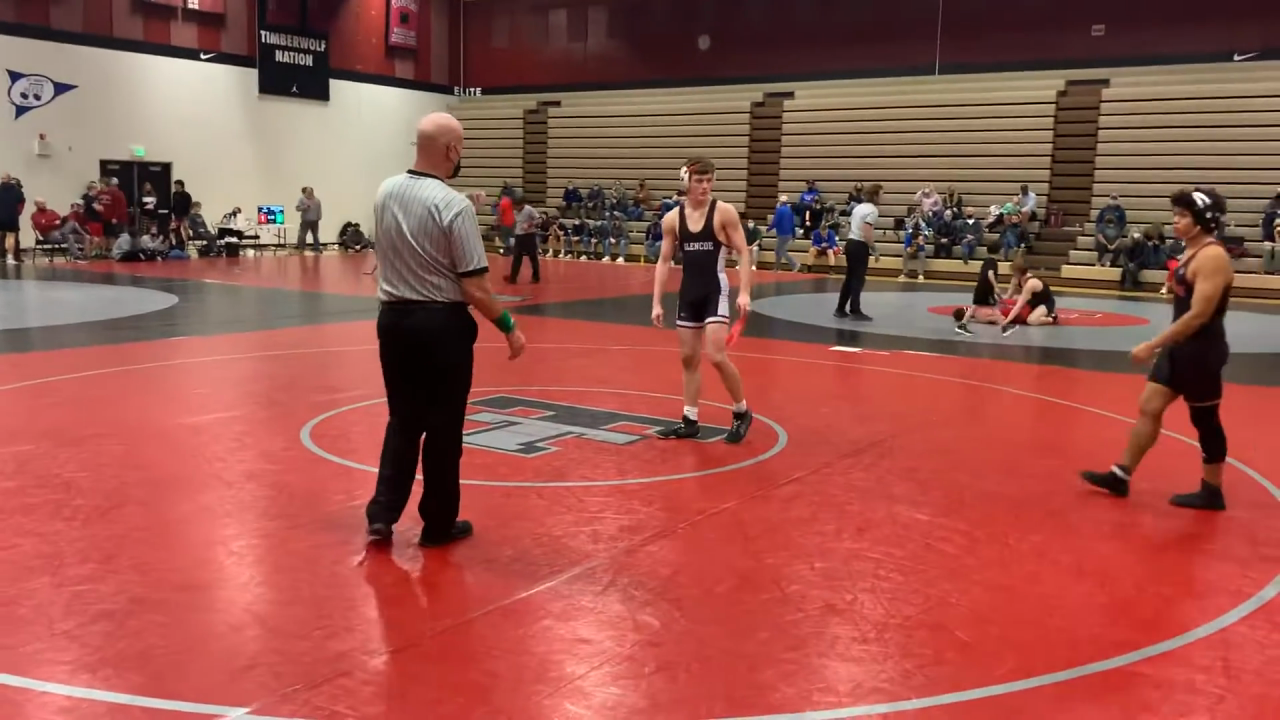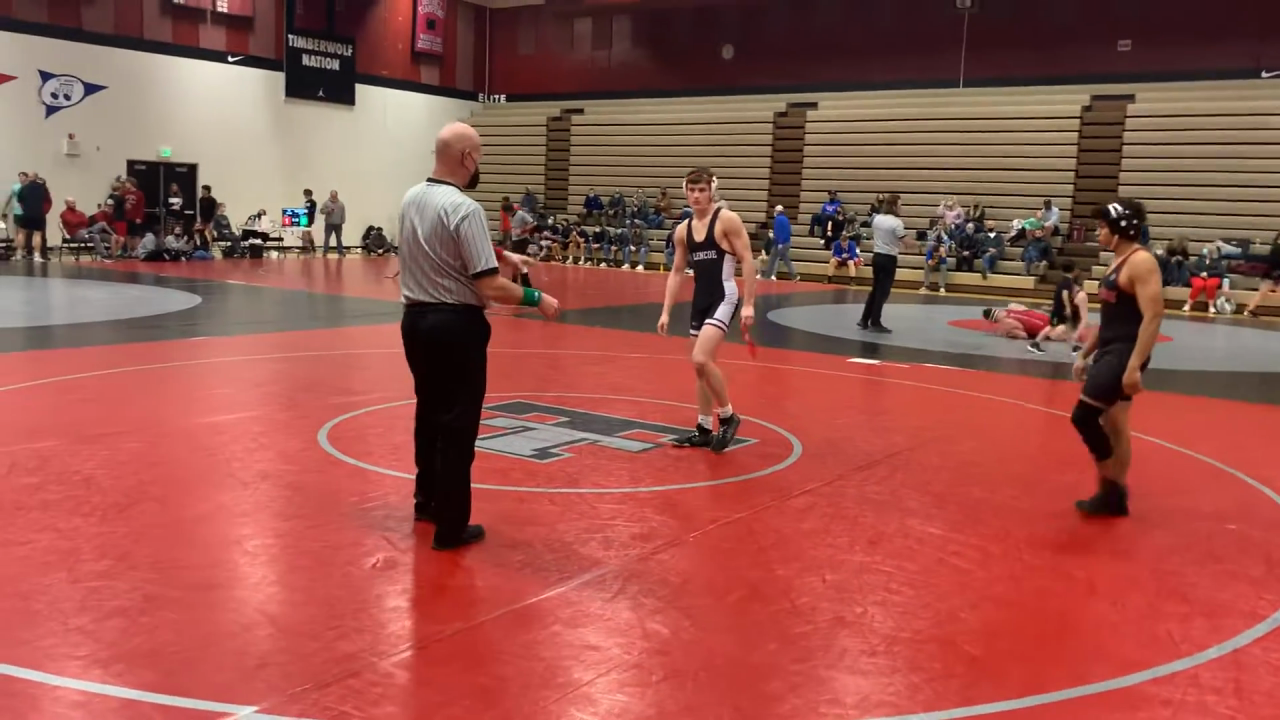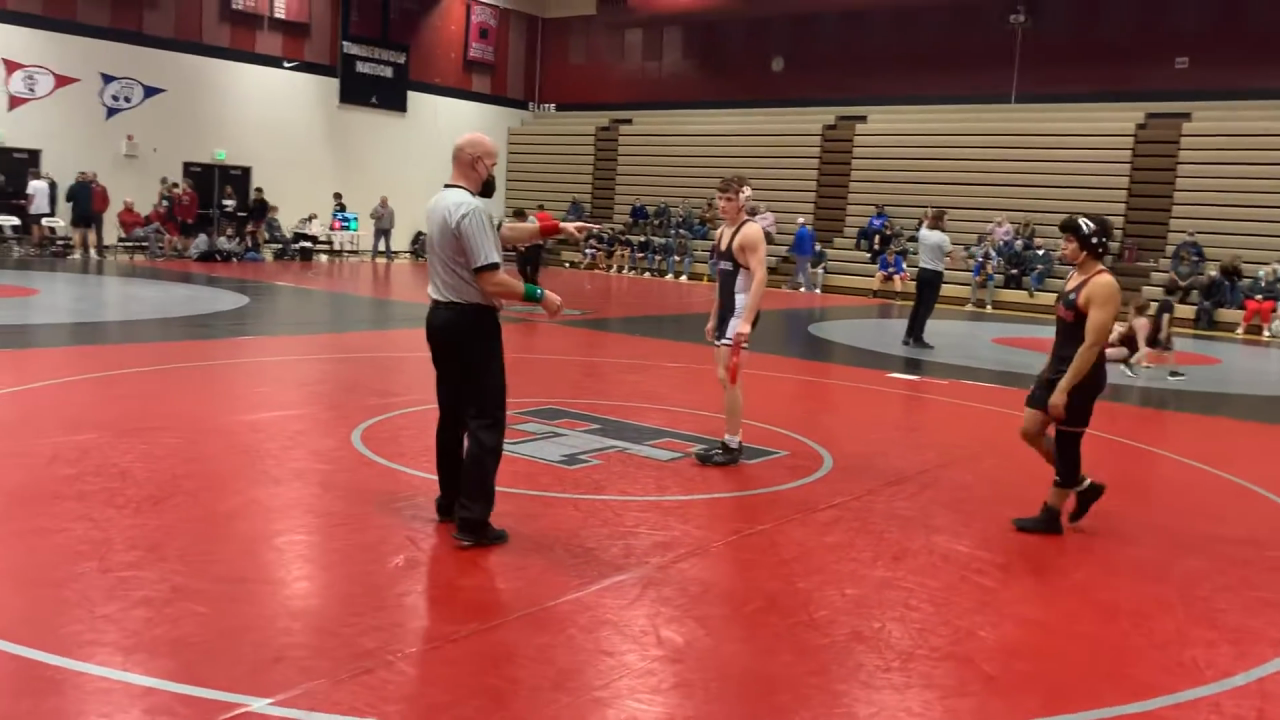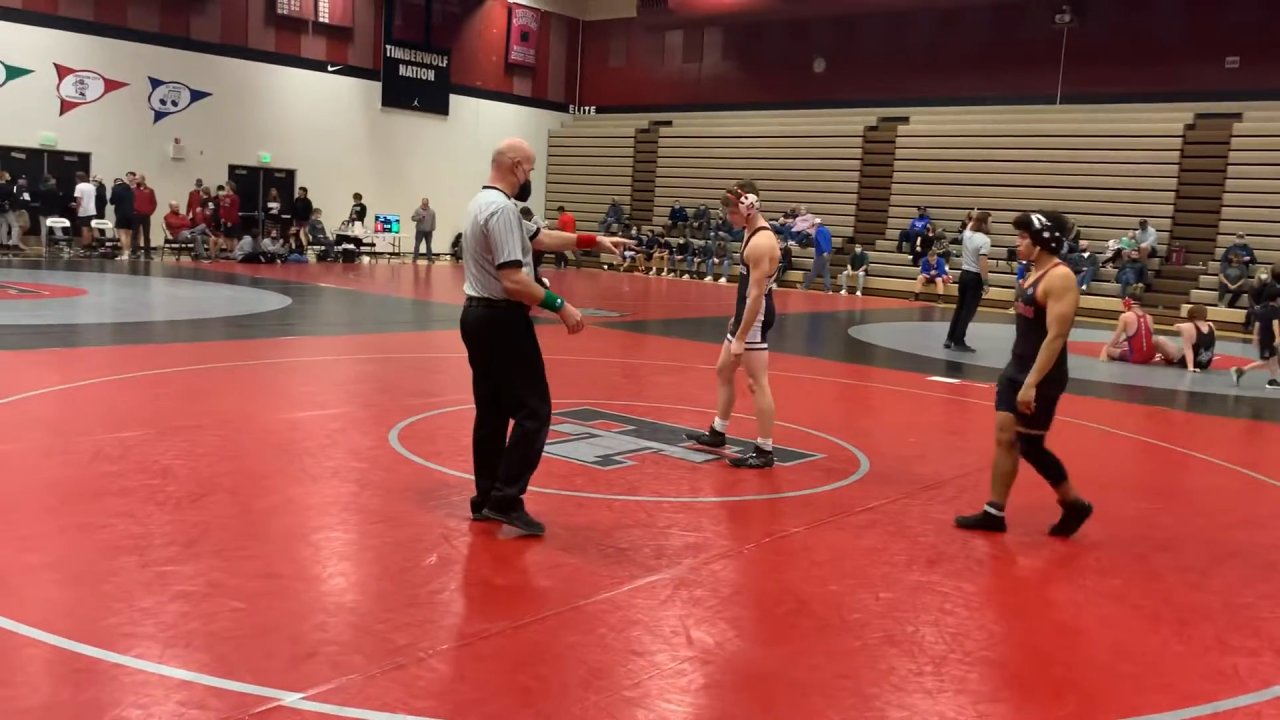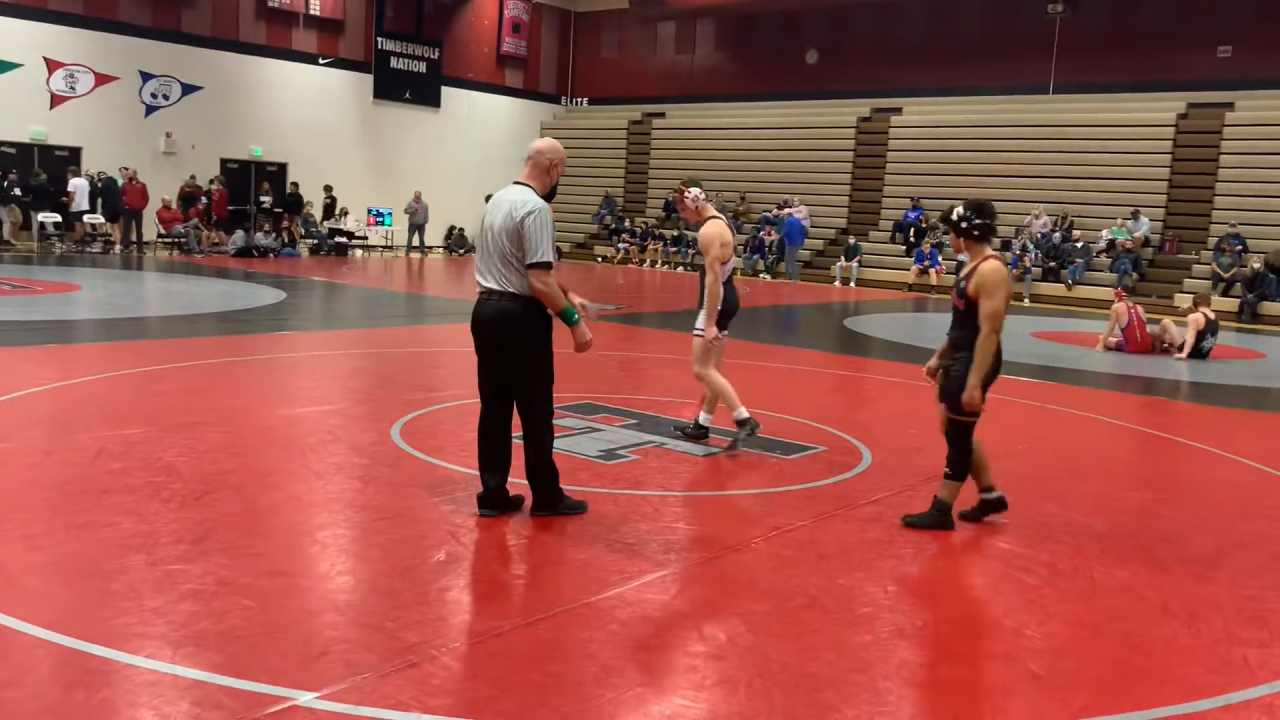
dt=0.5s
person 1, frame 1
left shoulder: (386, 191)
right shoulder: (455, 206)
right elbow: (474, 287)
right wrist: (509, 327)
left hip: (394, 319)
right hip: (442, 325)
left knee: (403, 421)
right knee: (443, 428)
left ankle: (382, 512)
right ankle: (438, 524)
person 1, frame 2
left shoulder: (411, 199)
right shoulder: (464, 209)
right elbow: (490, 288)
left wrist: (501, 256)
right wrist: (537, 299)
left hip: (416, 320)
right hip: (456, 325)
left knee: (429, 416)
right knee: (457, 426)
left ankle: (427, 500)
right ankle: (450, 526)
person 1, frame 3
left shoulder: (440, 202)
right shoulder: (470, 208)
left elbow: (502, 233)
right elbow: (492, 282)
left wrist: (555, 228)
right wrist: (540, 295)
left hip: (441, 318)
right hip: (471, 323)
left knee: (452, 416)
right knee: (485, 422)
left ankle: (450, 501)
right ankle: (473, 521)
person 1, frame 4
left shoulder: (484, 202)
right shoulder: (502, 208)
left elbow: (539, 238)
right elbow: (513, 280)
left wrist: (595, 242)
right wrist: (560, 306)
left hip: (478, 315)
right hip: (502, 320)
left knee: (490, 413)
right knee: (532, 412)
left ankle: (487, 498)
right ankle: (505, 499)
person 1, frame 5
left shoulder: (499, 199)
right shoulder: (536, 208)
right elbow: (540, 280)
left wrist: (566, 293)
right wrist: (573, 320)
left hip: (487, 309)
right hip: (520, 315)
left knee: (494, 408)
right knee: (536, 411)
left ankle: (493, 494)
right ankle: (546, 495)
person 2, frame 1
left shoulder: (1213, 257)
right shoulder: (1193, 251)
left elbow: (1198, 315)
left wrist: (1152, 345)
left hip: (1201, 353)
right hip: (1179, 347)
left knee: (1205, 420)
right knee: (1149, 409)
left ankle: (1212, 491)
right ankle: (1120, 476)
person 2, frame 2
left shoulder: (1141, 263)
right shoulder: (1119, 261)
left elbow: (1152, 319)
left wrist: (1134, 366)
right wrist: (1085, 354)
left hip: (1126, 356)
right hip: (1110, 352)
left knee: (1084, 417)
right knee: (1112, 425)
left ankle: (1113, 486)
right ankle: (1112, 492)
person 2, frame 3
left shoulder: (1103, 286)
right shoulder: (1075, 276)
left elbow: (1092, 344)
left wrist: (1064, 389)
right wrist: (1049, 371)
left hip: (1080, 376)
right hip: (1058, 369)
left knee: (1066, 444)
right knee: (1031, 431)
left ankle: (1051, 515)
right ankle: (1084, 487)
person 2, frame 4
left shoulder: (1060, 278)
right shoulder: (1034, 274)
left elbow: (1055, 338)
left wrist: (1031, 384)
right wrist: (1012, 373)
left hip: (1040, 376)
right hip: (1018, 370)
left knee: (1030, 447)
right knee: (1005, 441)
left ankle: (1074, 505)
right ankle: (994, 512)
person 2, frame 5
left shoulder: (991, 271)
right shoulder: (975, 264)
left elbow: (990, 332)
left wrist: (975, 383)
right wrist: (939, 356)
left hip: (973, 363)
right hip: (958, 359)
left knee: (958, 435)
right knee: (960, 432)
left ankle: (941, 511)
right ankle: (990, 496)
person 3, frame 1
left shoulder: (724, 212)
right shoulder: (672, 219)
left elbow: (743, 253)
right elbow: (664, 261)
left wrist: (744, 292)
right wrist: (657, 302)
left hip: (715, 291)
right hip: (688, 293)
left knee: (717, 357)
right knee: (688, 358)
left ankle: (741, 413)
right ankle: (690, 421)
person 3, frame 2
left shoulder: (727, 220)
right shoulder: (682, 230)
left elbow: (747, 260)
right elbow: (676, 272)
left wrist: (748, 303)
right wrist: (666, 312)
left hip: (724, 298)
right hip: (700, 299)
left knee: (701, 360)
right knee: (701, 365)
left ankle: (728, 417)
right ankle: (704, 429)
person 3, frame 3
left shoulder: (751, 232)
right shoulder: (721, 233)
left elbow: (760, 277)
left wrist: (747, 321)
right wrist: (713, 318)
left hip: (740, 312)
right hip: (725, 311)
left knee: (728, 379)
right knee: (724, 379)
left ankle: (731, 447)
right ankle: (731, 440)
person 3, frame 4
left shoulder: (762, 242)
right shoulder: (752, 232)
left elbow: (757, 293)
left wrist: (740, 338)
right wrist: (736, 317)
left hip: (755, 315)
right hip: (746, 311)
left knee: (757, 383)
right knee: (724, 371)
left ankle: (765, 450)
right ankle: (717, 433)
person 3, frame 5
left shoulder: (708, 231)
right shoulder: (719, 222)
left elbow: (713, 278)
left wrist: (710, 323)
left hip: (717, 301)
right hip: (725, 297)
left knee: (702, 370)
right knee: (709, 365)
left ankle: (744, 420)
right ankle: (702, 425)
